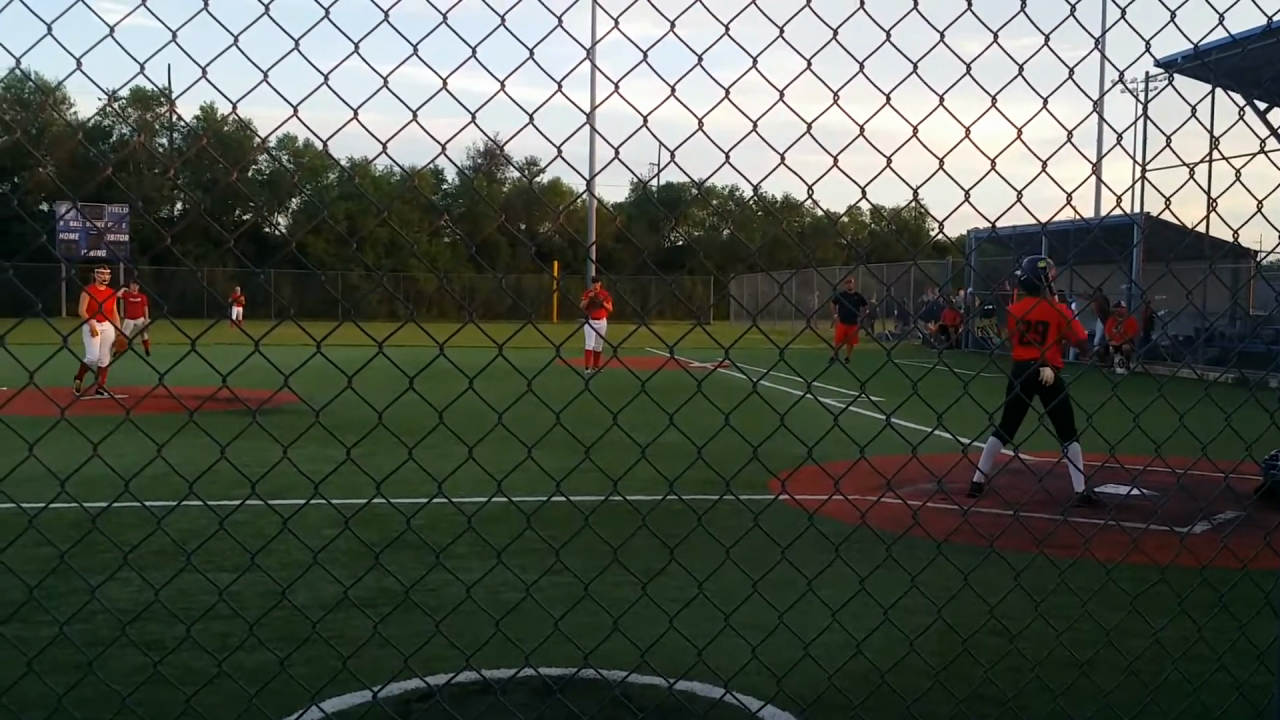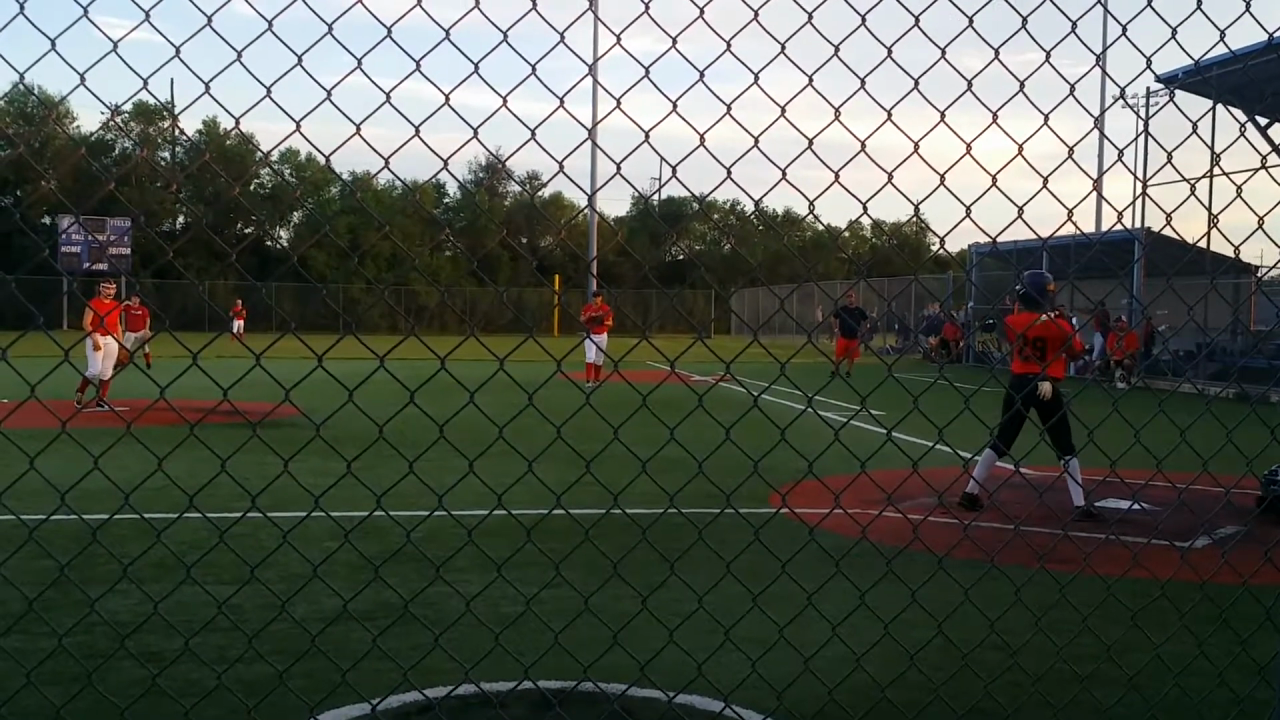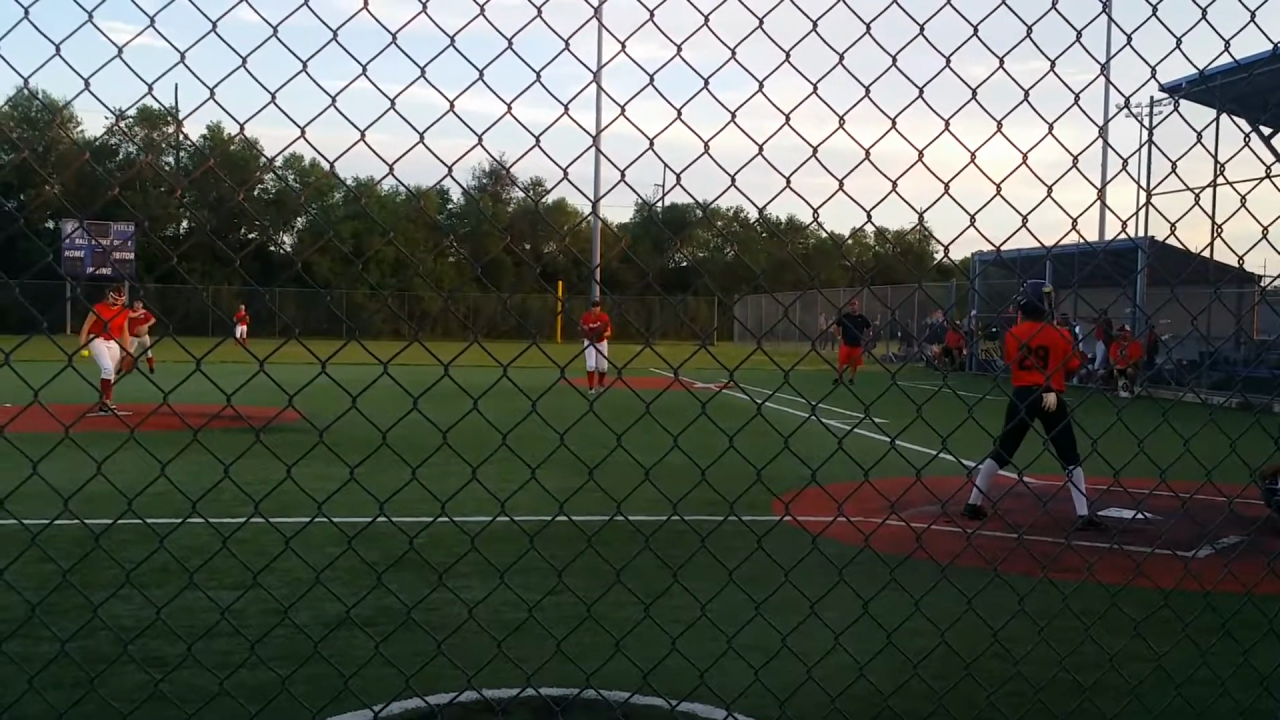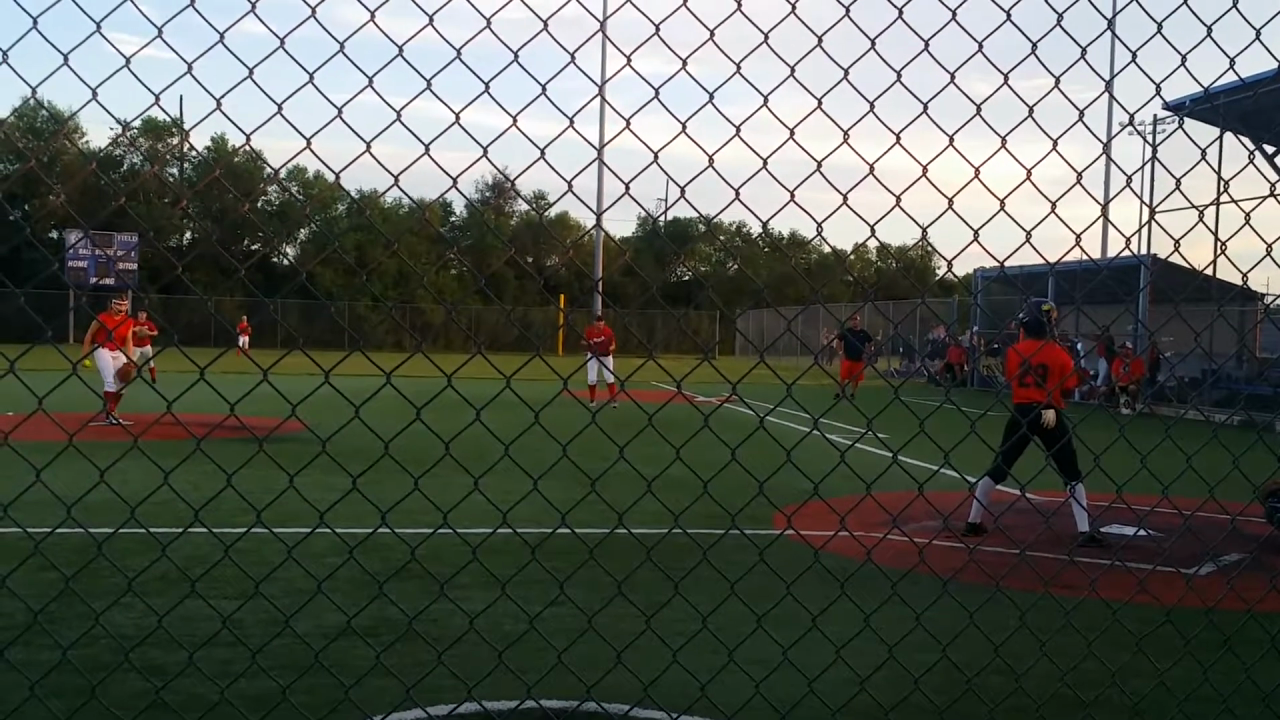
dt=0.5s
person 1, frame 1
left shoulder: (1015, 310)
right shoulder: (1058, 310)
right elbow: (1082, 343)
left hip: (1020, 371)
right hip: (1048, 373)
left knee: (1004, 428)
right knee: (1068, 433)
left ankle: (977, 481)
right ankle: (1081, 491)
person 1, frame 2
left shoulder: (1011, 322)
right shoulder: (1058, 326)
right elbow: (1076, 352)
left hip: (1018, 386)
right hip: (1046, 388)
left knee: (1001, 442)
right knee: (1066, 448)
left ankle: (970, 493)
right ankle: (1081, 506)
person 1, frame 3
left shoulder: (1012, 335)
right shoulder: (1060, 335)
right elbow: (1071, 369)
left hip: (1021, 396)
right hip: (1051, 398)
left knee: (1002, 452)
right knee: (1070, 457)
left ankle: (973, 504)
right ankle: (1084, 515)
person 1, frame 4
left shoulder: (1014, 351)
right shoulder: (1060, 354)
right elbow: (1067, 389)
left hip: (1021, 414)
right hip: (1050, 416)
left knee: (998, 469)
right knee: (1072, 475)
left ankle: (973, 522)
right ankle: (1085, 532)
